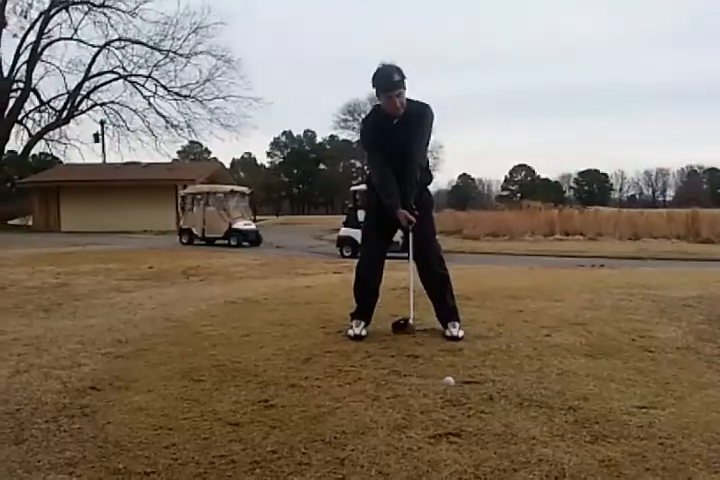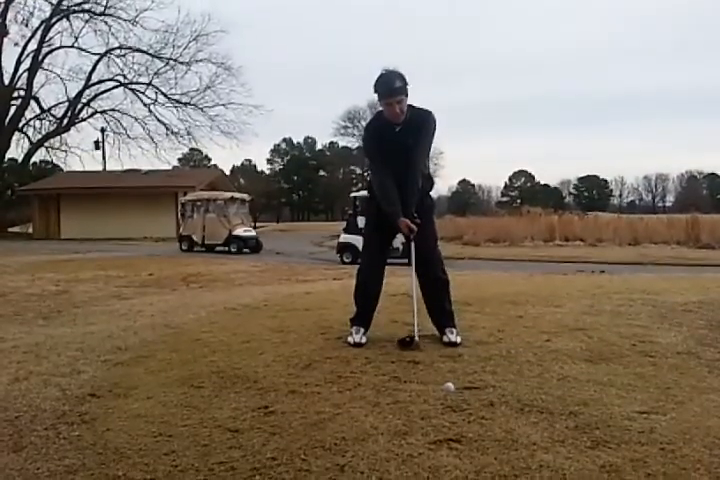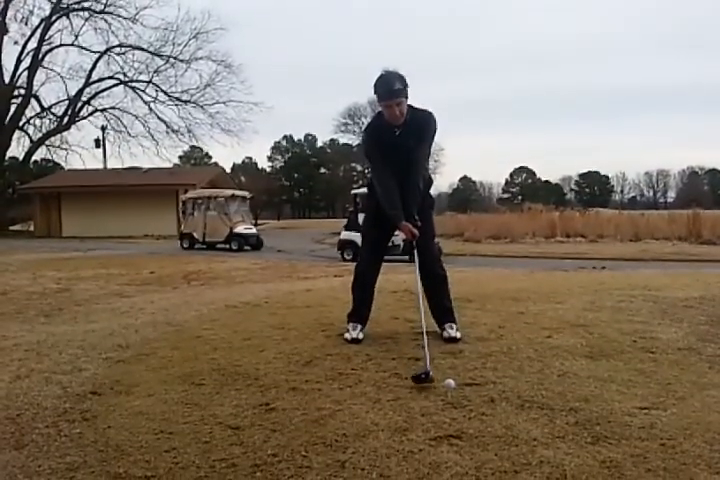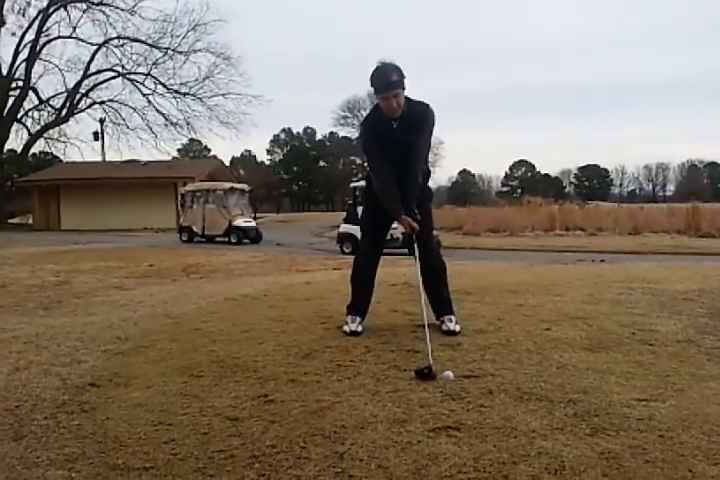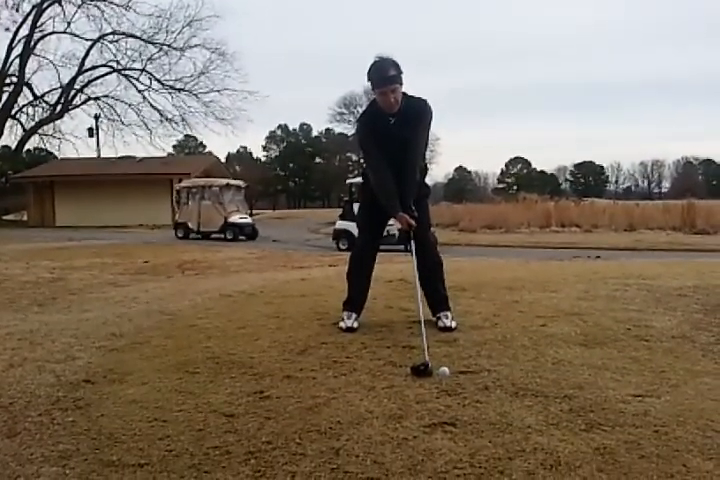
dt=1s
person 1, frame 1
left shoulder: (422, 113)
right shoulder: (370, 124)
left elbow: (415, 160)
right elbow: (379, 169)
left wrist: (407, 203)
right wrist: (395, 208)
left hip: (416, 192)
right hip: (381, 196)
left knee: (429, 254)
right knee: (370, 255)
left ankle: (450, 318)
right ankle: (360, 317)
person 1, frame 2
left shoulder: (424, 120)
right shoulder: (373, 130)
left elbow: (417, 168)
right elbow: (380, 176)
left wrist: (410, 211)
right wrist: (397, 216)
left hip: (418, 198)
right hip: (382, 201)
left knee: (430, 261)
right knee: (371, 261)
left ankle: (446, 325)
right ankle: (360, 324)
person 1, frame 3
left shoulder: (425, 121)
right shoulder: (373, 132)
left elbow: (418, 169)
right elbow: (382, 179)
left wrist: (411, 214)
right wrist: (399, 220)
left hip: (417, 197)
right hip: (382, 199)
left knee: (429, 256)
right knee: (369, 257)
left ankle: (446, 320)
right ankle: (356, 320)
person 1, frame 4
left shoulder: (423, 114)
right shoulder: (370, 125)
left elbow: (417, 163)
right elbow: (380, 173)
left wrist: (410, 208)
right wrist: (398, 214)
left hip: (415, 189)
right hip: (380, 192)
left knee: (428, 248)
right knee: (368, 249)
left ankle: (445, 313)
right ankle: (355, 313)
person 1, frame 5
left shoulder: (420, 110)
right shoulder: (367, 121)
left elbow: (414, 160)
right elbow: (377, 169)
left wrist: (407, 204)
right wrist: (395, 211)
left hip: (413, 185)
right hip: (377, 188)
left knee: (425, 244)
right knee: (365, 244)
left ankle: (441, 309)
right ankle: (351, 309)
